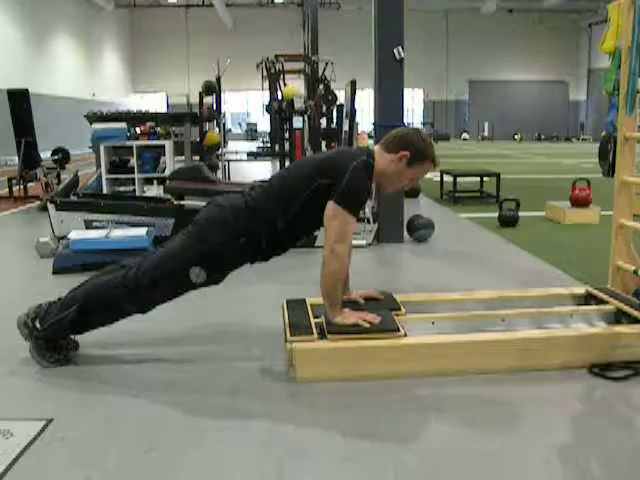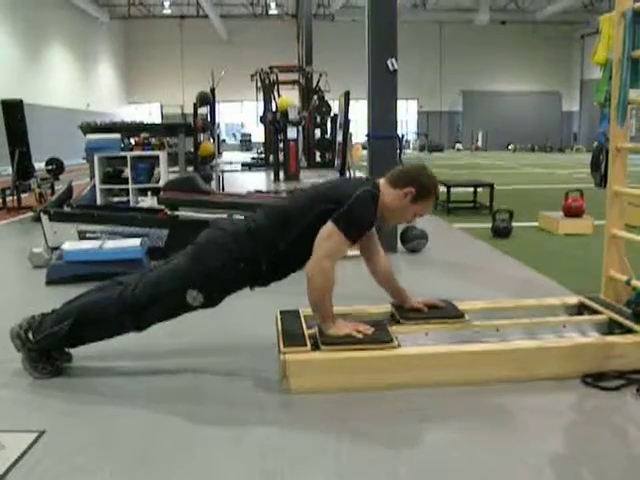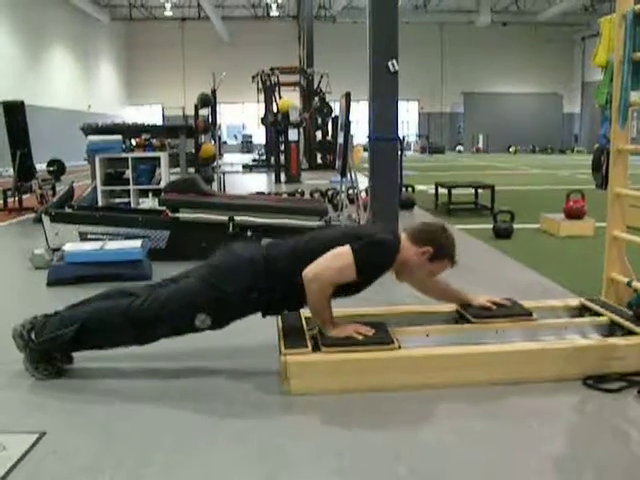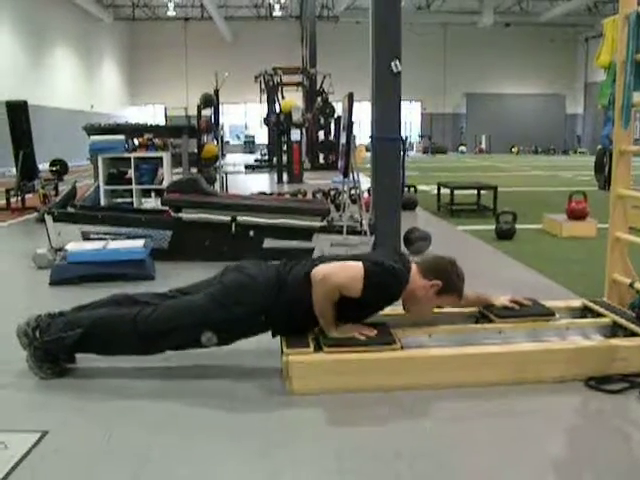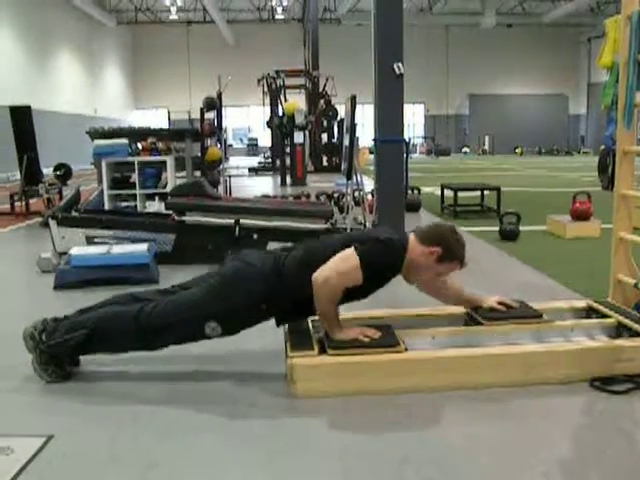
dt=0.7s
person 1, frame 1
left shoulder: (355, 165)
right shoulder: (357, 174)
left elbow: (339, 241)
right elbow: (335, 248)
left wrist: (346, 291)
right wrist: (335, 312)
left hip: (231, 222)
right hip: (230, 234)
left knee: (143, 277)
right knee: (140, 287)
left ankle: (50, 318)
right ankle: (44, 326)
person 1, frame 2
left shoulder: (364, 198)
right shoulder: (362, 202)
left elbow: (375, 257)
right elbow: (319, 267)
left wrist: (406, 301)
right wrist: (328, 324)
left hip: (231, 245)
right hip: (230, 259)
left knee: (137, 293)
right knee: (135, 305)
left ankle: (44, 330)
right ankle: (37, 336)
person 1, frame 3
left shoulder: (386, 244)
right shoulder: (382, 249)
left elbow: (425, 283)
right elbow: (315, 275)
left wrist: (469, 298)
right wrist: (329, 327)
left hip: (245, 264)
right hip: (241, 282)
left knee: (149, 301)
right knee: (143, 319)
left ankle: (49, 327)
right ankle: (42, 337)
person 1, frame 4
left shoulder: (401, 267)
right shoulder: (390, 280)
left elbow: (446, 291)
right elbow: (324, 276)
left wrist: (491, 299)
right wrist: (332, 328)
left hip: (254, 281)
right hip: (252, 303)
left knee: (155, 310)
right knee: (149, 329)
left ankle: (54, 325)
right ankle: (49, 337)
person 1, frame 5
left shoulder: (398, 247)
right shoulder: (387, 249)
left elbow: (433, 287)
right elbow: (324, 279)
left wrist: (478, 301)
right wrist: (334, 329)
left hip: (255, 272)
right hip: (253, 290)
left knee: (158, 305)
right knee: (153, 324)
left ankle: (59, 330)
right ankle: (52, 340)
